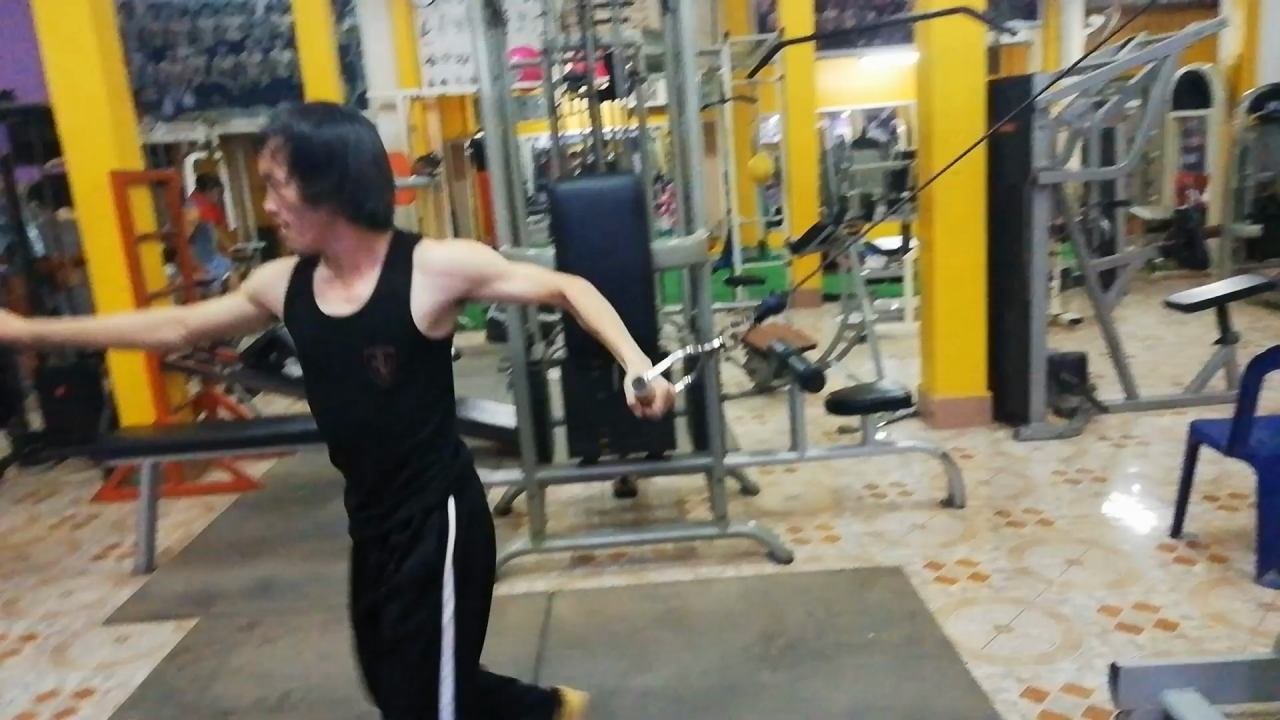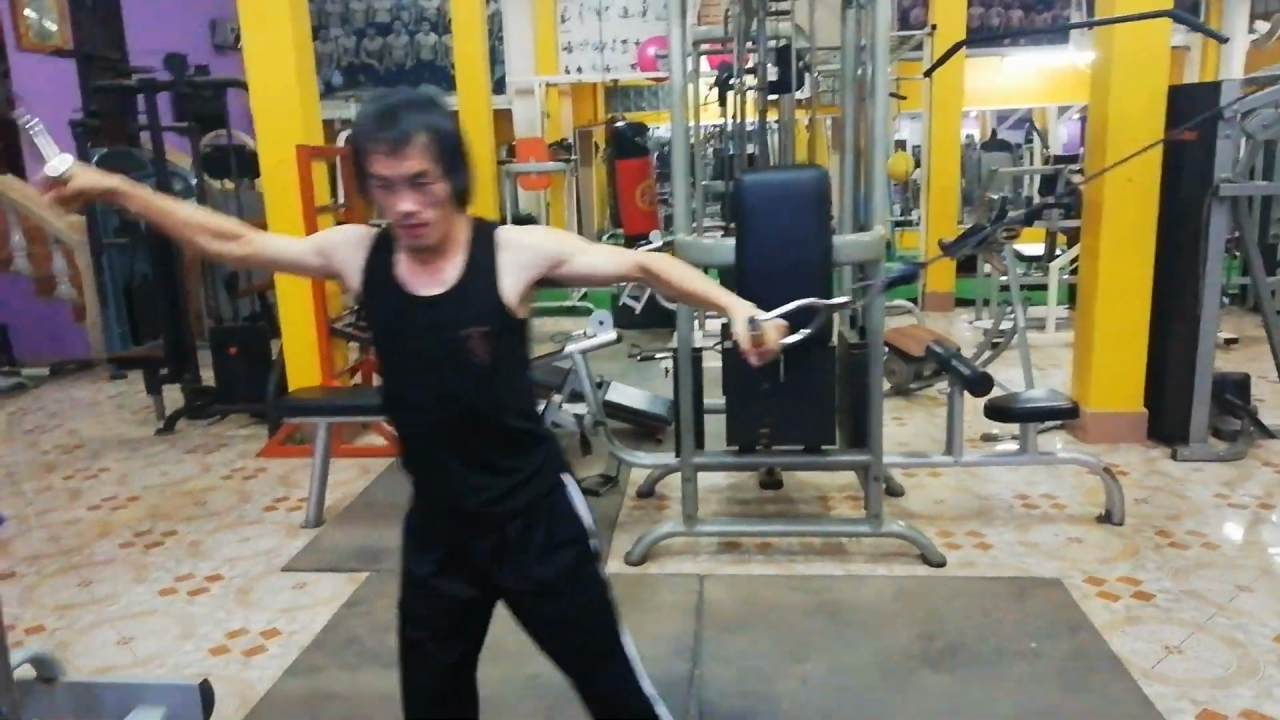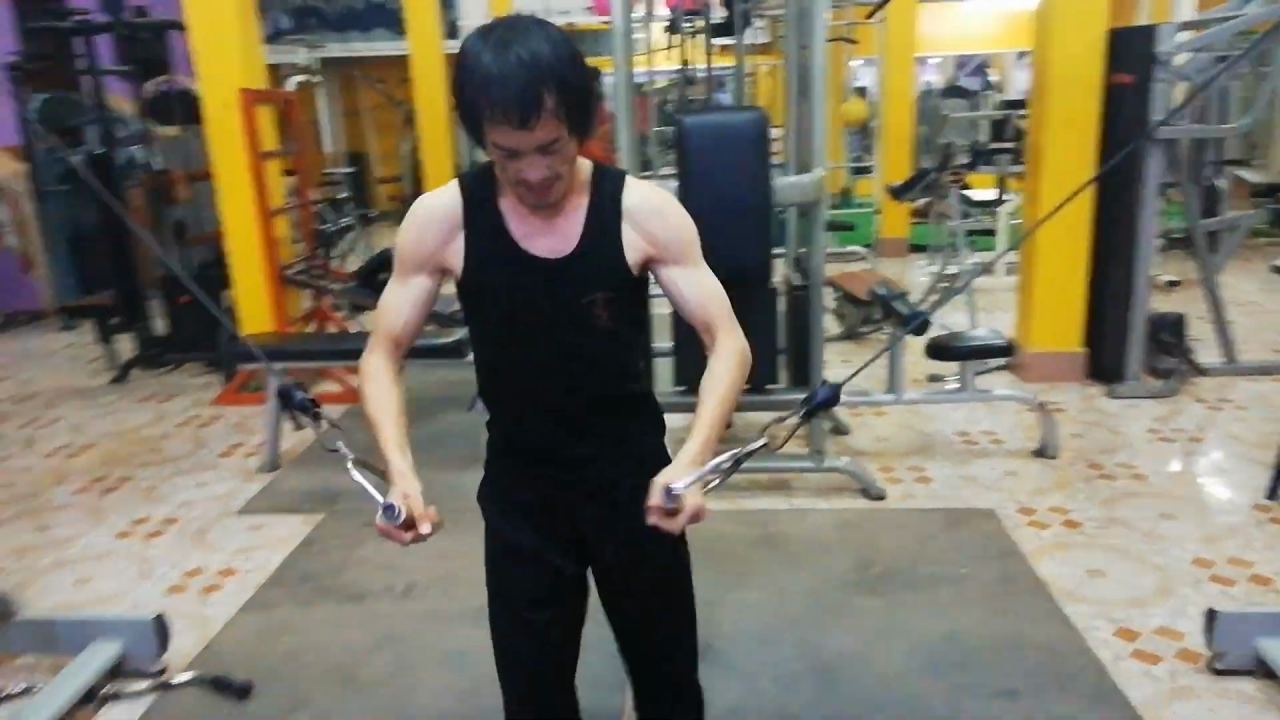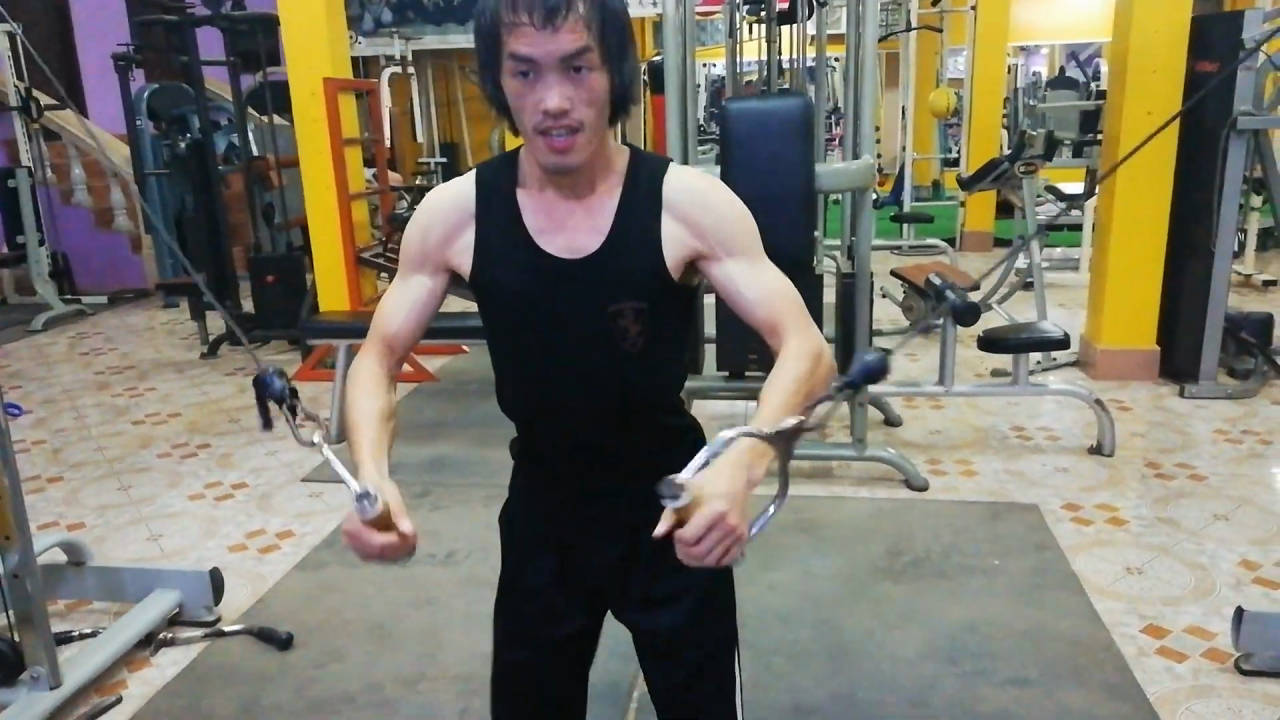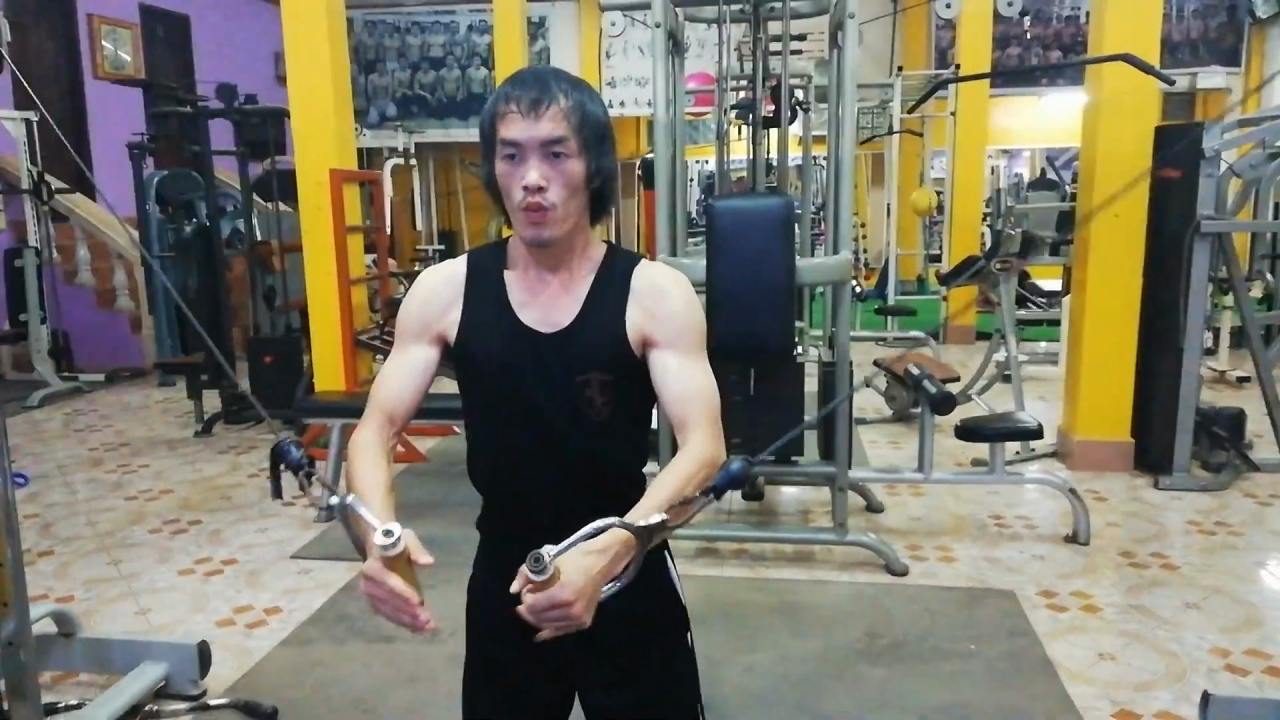
dt=1s
person 1, frame 1
left shoulder: (432, 267)
right shoulder: (283, 284)
left elbow: (565, 289)
right elbow: (176, 328)
left wrist: (634, 360)
left hip: (437, 522)
right hip: (372, 523)
person 1, frame 2
left shoulder: (518, 250)
right shoulder: (357, 255)
left elbow: (645, 266)
right elbow: (234, 242)
left wrist: (735, 308)
right wrist: (111, 187)
left hip: (535, 515)
right hip: (438, 525)
person 1, frame 3
left shoulder: (644, 209)
right shoulder: (441, 219)
left elbow: (727, 342)
right elbow: (384, 355)
left wrist: (693, 459)
right wrist: (401, 470)
left hip: (633, 483)
right hip: (519, 495)
person 1, frame 4
left shoulder: (687, 203)
right shoulder: (455, 212)
left elbow: (806, 350)
right elbow: (378, 357)
left wrist: (743, 465)
right wrist: (372, 477)
left hip: (669, 518)
right hip: (541, 517)
person 1, frame 5
left shoulder: (654, 294)
right shoulder: (447, 290)
left elbow: (704, 448)
right elbow: (376, 429)
left wrist: (606, 554)
left hip: (626, 586)
right hip: (504, 588)
